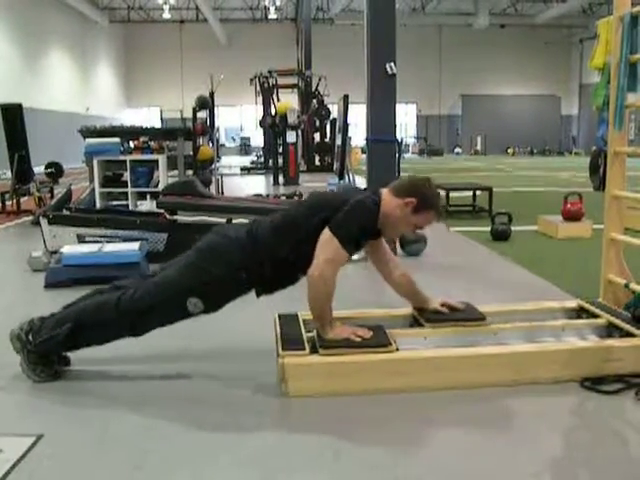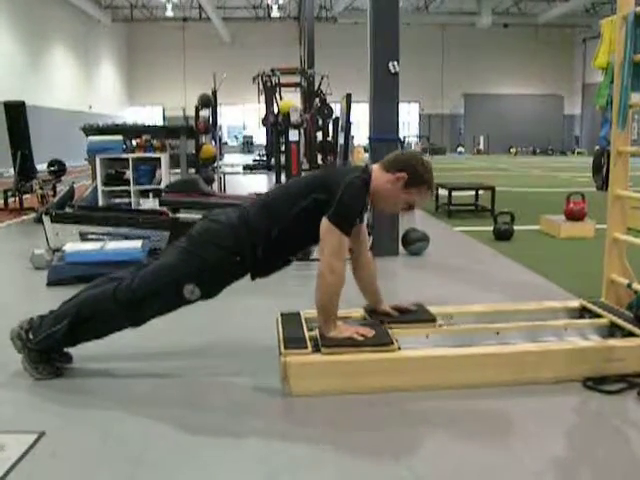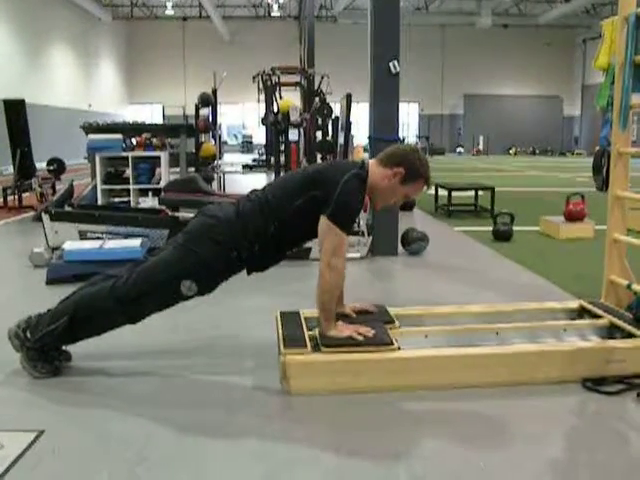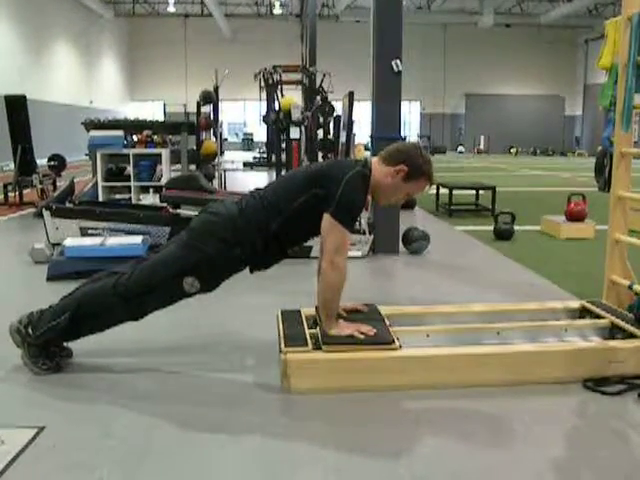
dt=0.5s
person 1, frame 1
left shoulder: (369, 210)
right shoulder: (361, 209)
left elbow: (389, 266)
right elbow: (321, 272)
left wrist: (425, 304)
right wrist: (327, 327)
left hip: (234, 251)
right hip: (231, 263)
left knee: (140, 296)
right knee: (137, 309)
left ankle: (44, 332)
right ankle: (37, 340)
person 1, frame 2
left shoulder: (354, 187)
right shoulder: (352, 188)
left elbow: (360, 253)
right elbow: (331, 263)
left wrist: (377, 304)
right wrist: (329, 326)
left hip: (228, 235)
right hip: (226, 247)
left knee: (136, 288)
right knee: (135, 298)
left ankle: (45, 332)
right ankle: (37, 337)
person 1, frame 3
left shoulder: (348, 178)
right shoulder: (350, 186)
left elbow: (333, 255)
right elbow: (331, 260)
left wrist: (339, 304)
right wrist: (329, 325)
left hip: (224, 230)
right hip: (222, 242)
left knee: (134, 284)
right knee: (131, 295)
left ankle: (41, 329)
right ankle: (34, 336)
person 1, frame 4
left shoulder: (349, 177)
right shoulder: (353, 183)
left elbow: (327, 251)
right elbow: (334, 257)
left wrist: (328, 304)
right wrist: (330, 323)
left hip: (228, 227)
right hip: (226, 241)
left knee: (137, 281)
right knee: (135, 292)
left ankle: (45, 325)
right ankle: (36, 332)
